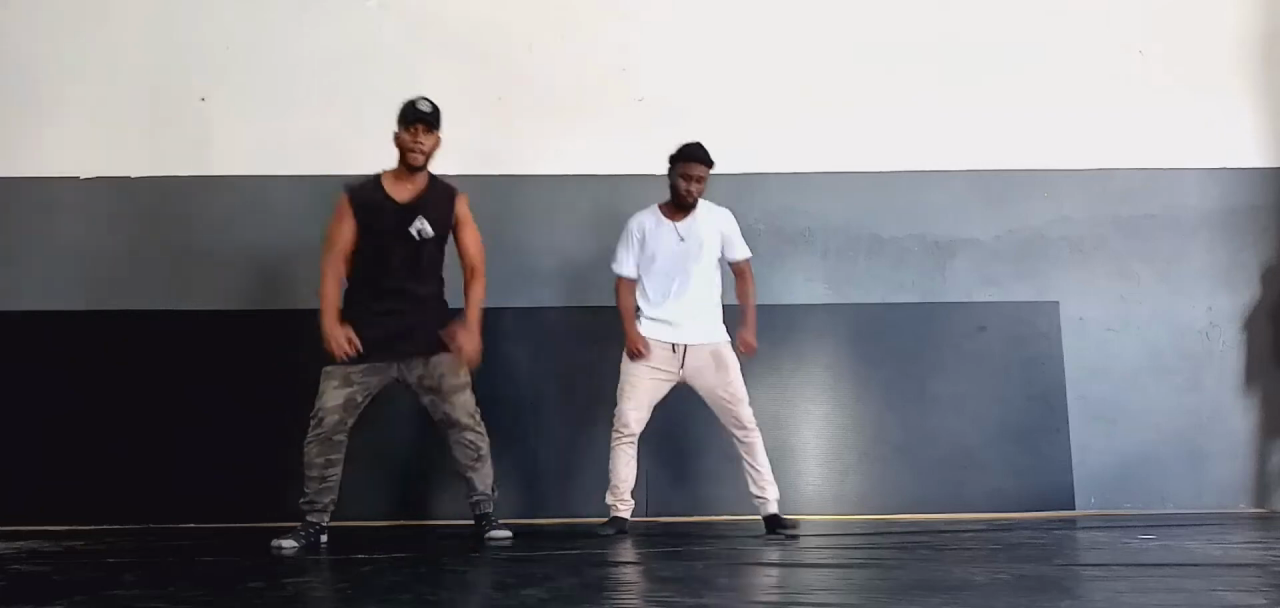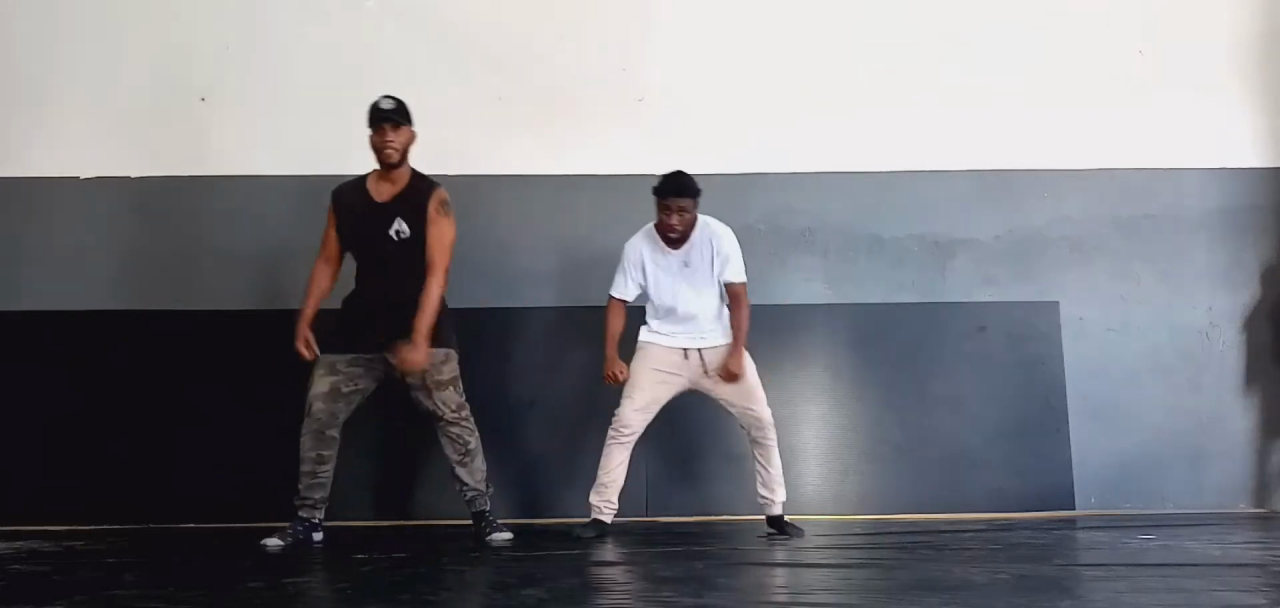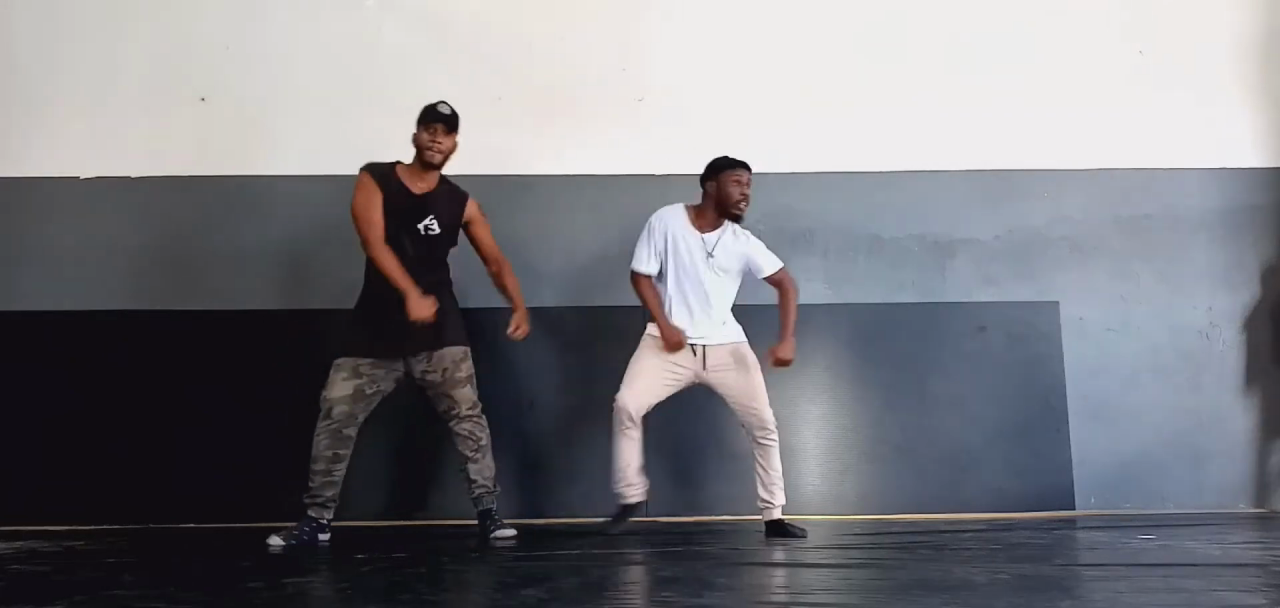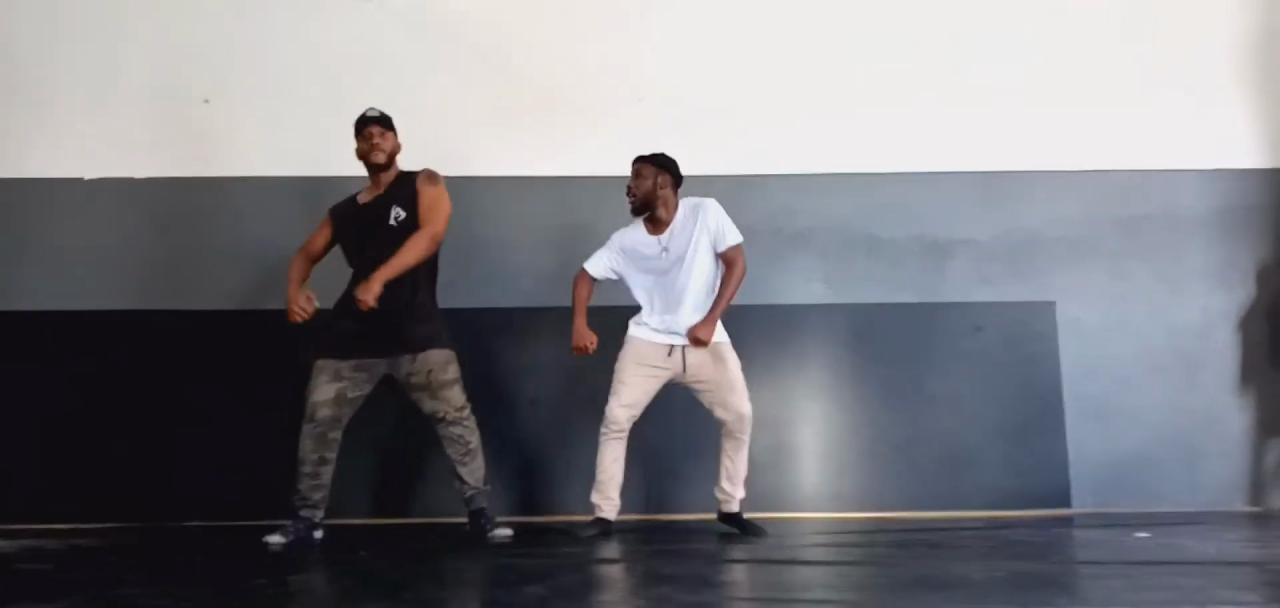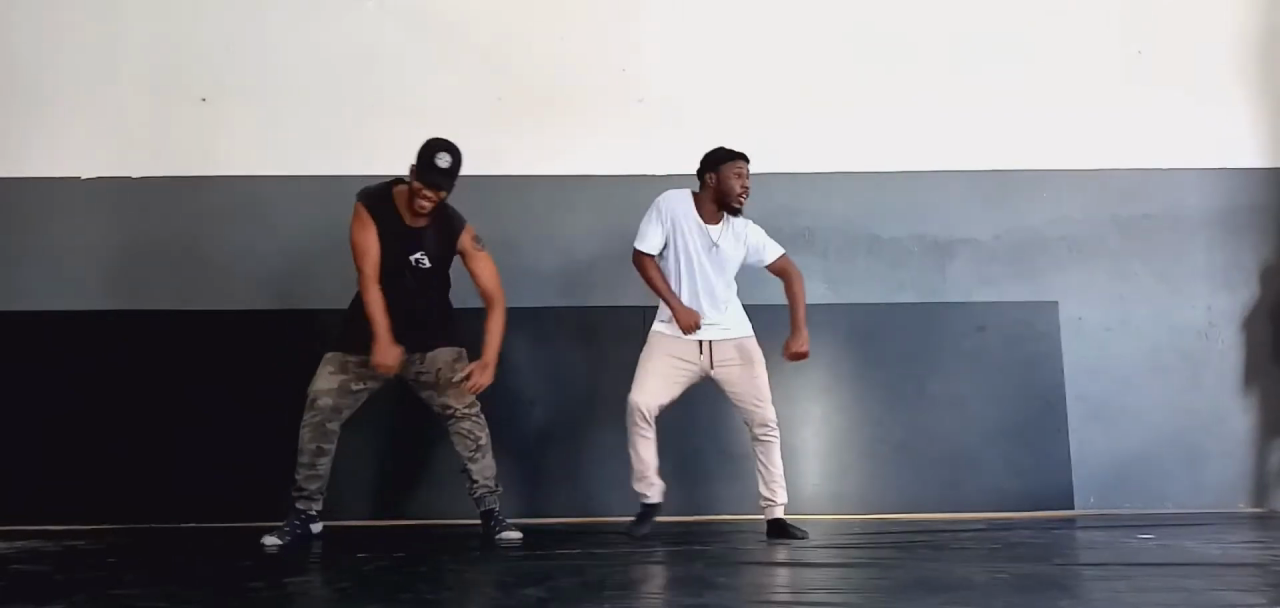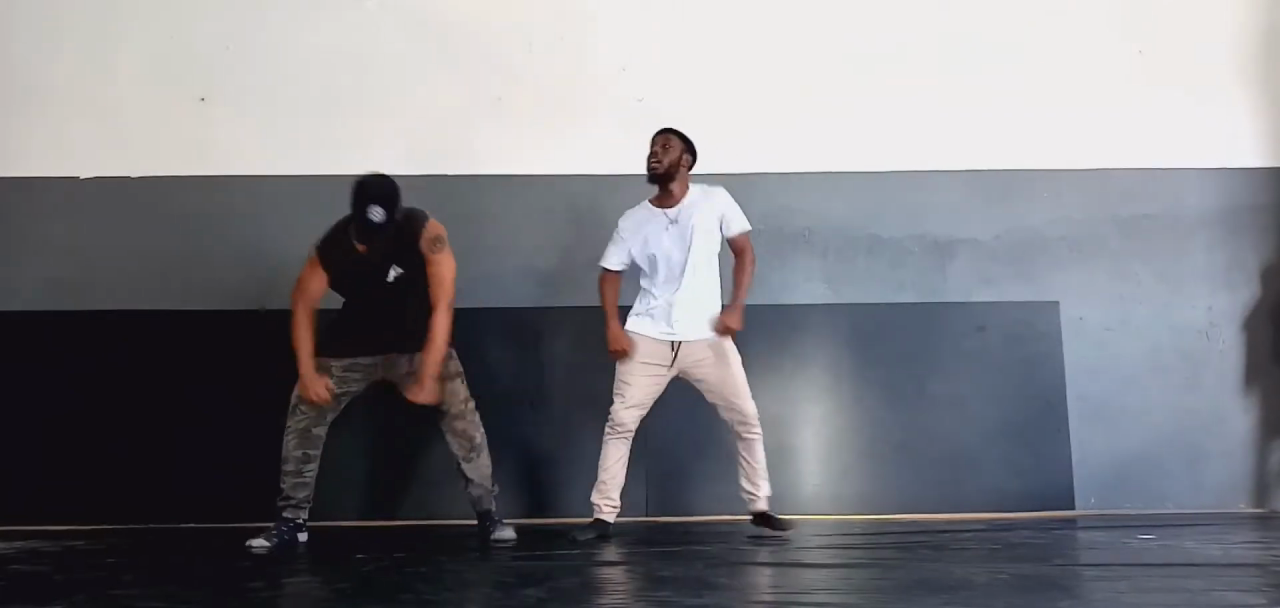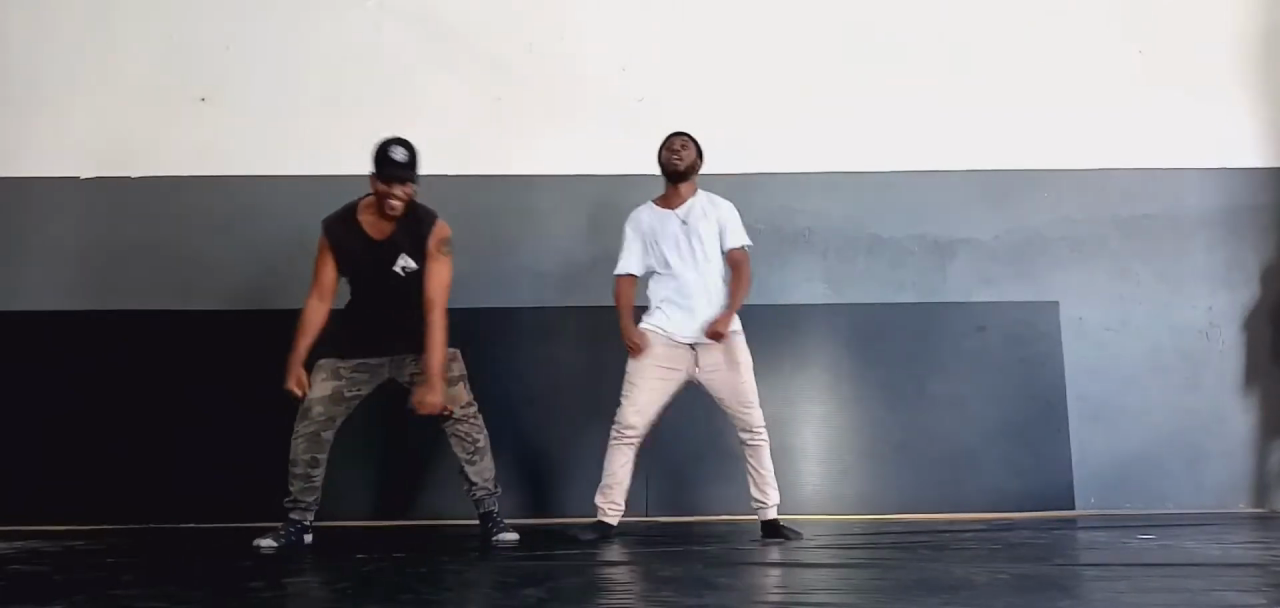
dt=0.7s
person 1, frame 1
left shoulder: (452, 201)
right shoulder: (357, 197)
left elbow: (475, 268)
right elbow: (335, 260)
left wrist: (471, 326)
right wrist: (329, 321)
left hip: (431, 335)
right hip: (366, 331)
left knee: (465, 420)
right knee: (327, 424)
left ankle: (484, 512)
right ankle: (314, 523)
person 1, frame 2
left shoulder: (432, 196)
right shoulder: (346, 197)
left elbow: (436, 271)
right elbow: (328, 262)
left wrist: (421, 340)
right wrist: (304, 321)
left hip: (418, 328)
right hip: (356, 328)
left knee: (454, 416)
right knee: (319, 417)
left ankle: (482, 513)
right ankle: (308, 520)
person 1, frame 3
left shoulder: (460, 202)
right shoulder: (373, 179)
left elbow: (494, 259)
right elbow: (374, 243)
left wrist: (518, 305)
right wrist: (411, 294)
left hip: (438, 328)
right hip: (375, 327)
left knee: (467, 415)
right knee: (336, 418)
left ankle: (488, 511)
right ankle: (316, 520)
person 1, frame 4
left shoulder: (425, 184)
right shoulder: (343, 212)
left elbow: (431, 234)
right elbow: (307, 253)
left wrist: (378, 279)
right wrist: (295, 288)
left hip: (417, 332)
right hip: (354, 334)
left knee: (454, 416)
right knee: (320, 419)
left ankle: (479, 511)
right ankle: (308, 519)
person 1, frame 5
left shoulder: (456, 230)
right shoulder: (370, 204)
left elbow: (495, 296)
right elbow: (369, 275)
left wrist: (489, 359)
right wrist: (381, 339)
left hip: (431, 338)
right hip: (372, 333)
left knee: (466, 412)
right knee: (320, 411)
left ankle: (491, 513)
right ankle: (305, 514)
person 1, frame 6
left shoulder: (424, 230)
right shoulder: (333, 245)
left elbow: (442, 307)
right elbow: (303, 307)
left wrist: (429, 376)
right wrist: (307, 375)
left hip: (417, 340)
right hip: (352, 341)
left knee: (461, 413)
right knee: (304, 413)
left ankle: (487, 513)
right ankle: (292, 521)
person 1, frame 7
left shoulder: (432, 229)
right shoulder: (339, 227)
left elbow: (435, 307)
right elbow: (320, 297)
left wrist: (434, 379)
right wrist: (294, 362)
left hip: (419, 341)
right hip: (358, 342)
left knee: (464, 416)
right knee: (312, 419)
left ankle: (490, 516)
right ankle: (298, 522)
person 2, frame 1
left shoulder: (720, 219)
right shoulder: (641, 224)
left elbow: (743, 271)
right elbow: (624, 281)
left wrist: (748, 326)
right wrist: (630, 331)
left hip: (707, 343)
right hip: (652, 340)
left knee: (743, 422)
right knee: (625, 423)
left ankle: (770, 510)
right ankle: (619, 513)
person 2, frame 2
left shoulder: (719, 236)
right shoulder: (639, 247)
left elbow: (738, 296)
right elbow: (618, 301)
left wrist: (736, 353)
right wrist: (611, 355)
left hip: (718, 346)
right hip: (662, 347)
left knee: (760, 420)
right knee: (625, 423)
left ankle: (775, 512)
right ankle: (601, 514)
person 2, frame 3
left shoulder: (742, 243)
right shoulder: (666, 221)
left elbow: (785, 283)
right elbow: (641, 275)
left wrist: (786, 338)
right wrist: (662, 322)
left hip: (724, 344)
right hip: (669, 343)
left knee: (763, 424)
right knee: (626, 405)
left ankle: (773, 515)
right ankle: (630, 499)
person 2, frame 4
left shoulder: (705, 212)
right shoulder: (626, 239)
left elbow: (736, 264)
right elbow: (586, 274)
left wrist: (710, 320)
right wrist: (579, 324)
left hip: (702, 340)
right hip: (648, 342)
left knee: (739, 416)
right knee: (615, 421)
left ankle: (730, 507)
right ankle: (604, 513)
person 2, frame 5
left shoulder: (745, 230)
right shoulder: (671, 204)
left elbow: (788, 271)
right elbow: (643, 257)
left wrist: (799, 330)
right wrist: (676, 306)
left hip: (732, 337)
right hip: (676, 332)
left knee: (764, 422)
right knee: (640, 404)
left ankle: (775, 517)
right ankle: (650, 498)
person 2, frame 6
left shoulder: (715, 201)
right shoulder: (634, 220)
left elbow: (745, 253)
right elbow: (609, 271)
left wrist: (734, 309)
right wrist: (613, 326)
left hip: (707, 337)
right hip: (649, 336)
left knee: (745, 417)
right knee: (621, 421)
left ankle: (759, 506)
right ankle: (604, 515)
person 2, frame 7
left shoulder: (720, 209)
right shoulder: (640, 218)
left elbow: (741, 268)
right elbow: (625, 277)
left wrist: (727, 314)
right wrist: (627, 326)
left hip: (718, 338)
right hip: (661, 339)
left knee: (752, 425)
right knee: (627, 426)
left ankle: (768, 516)
right ankle: (608, 516)
